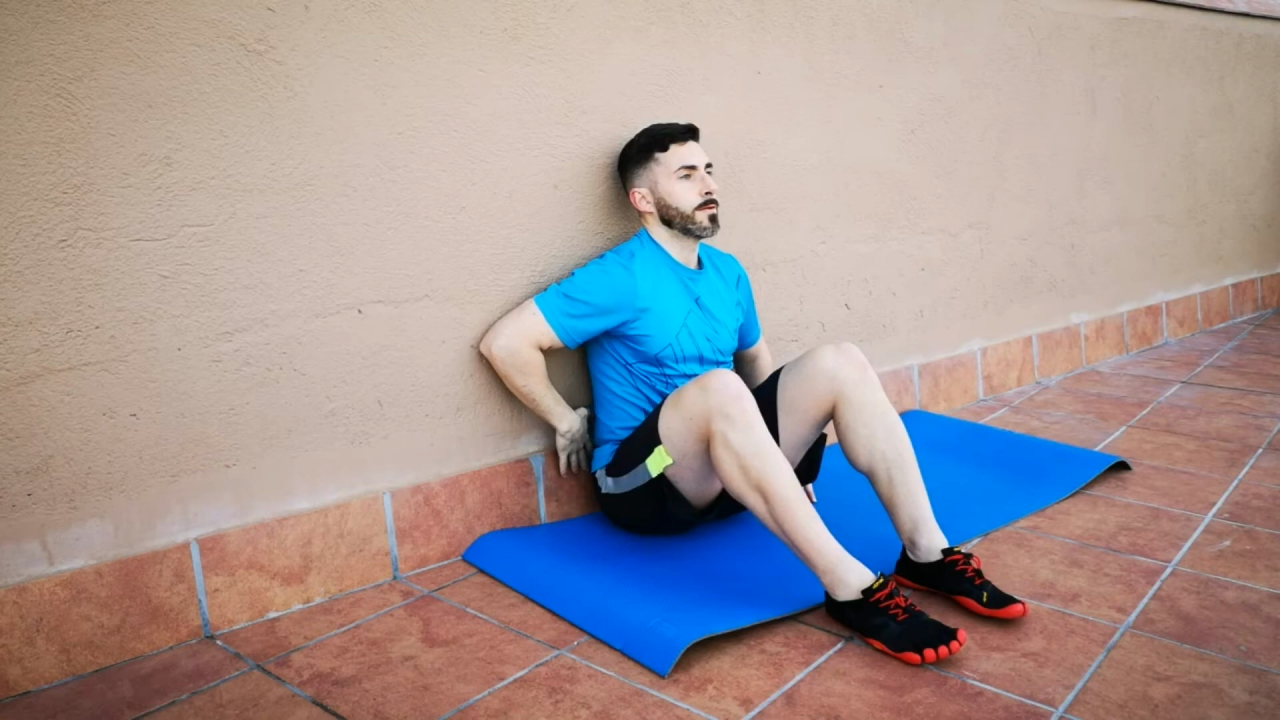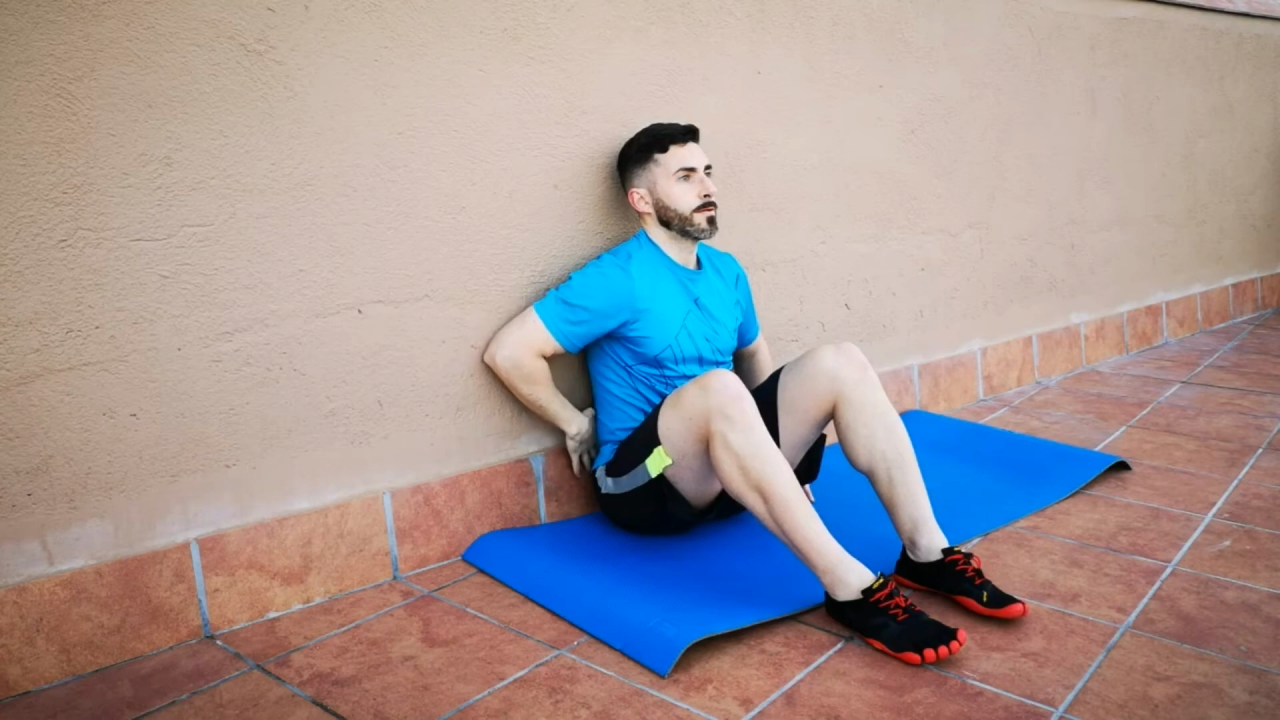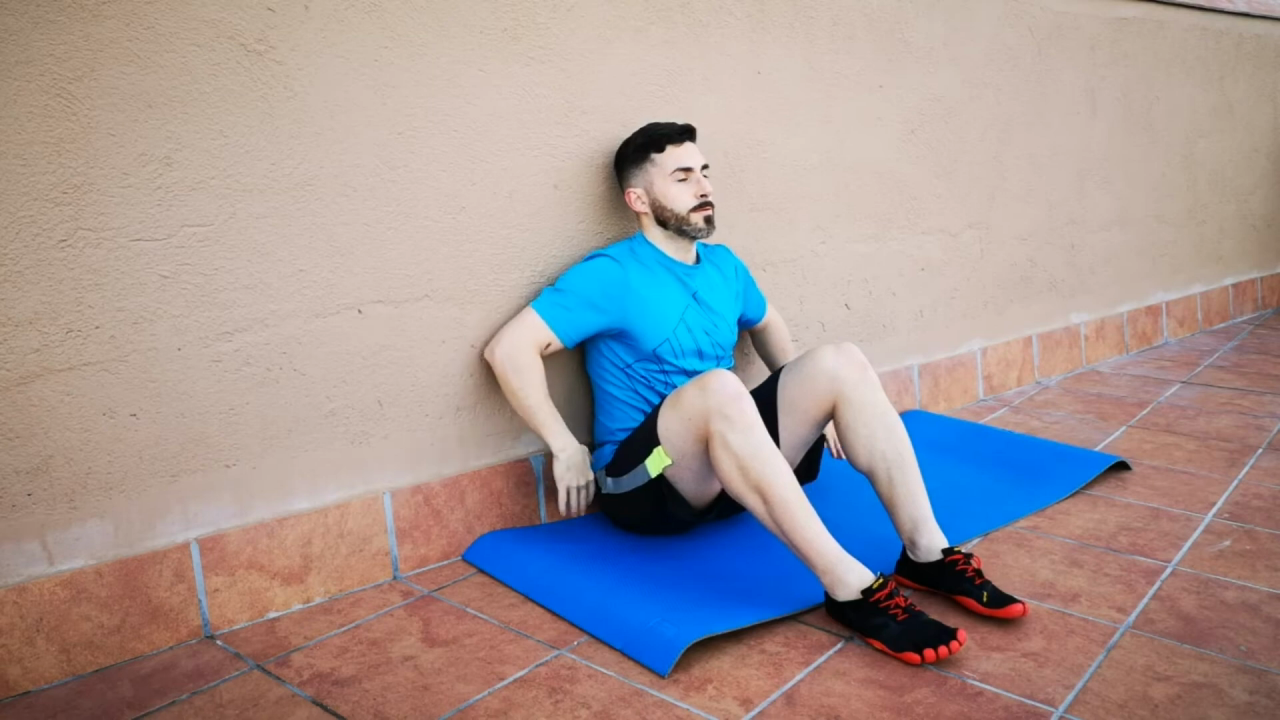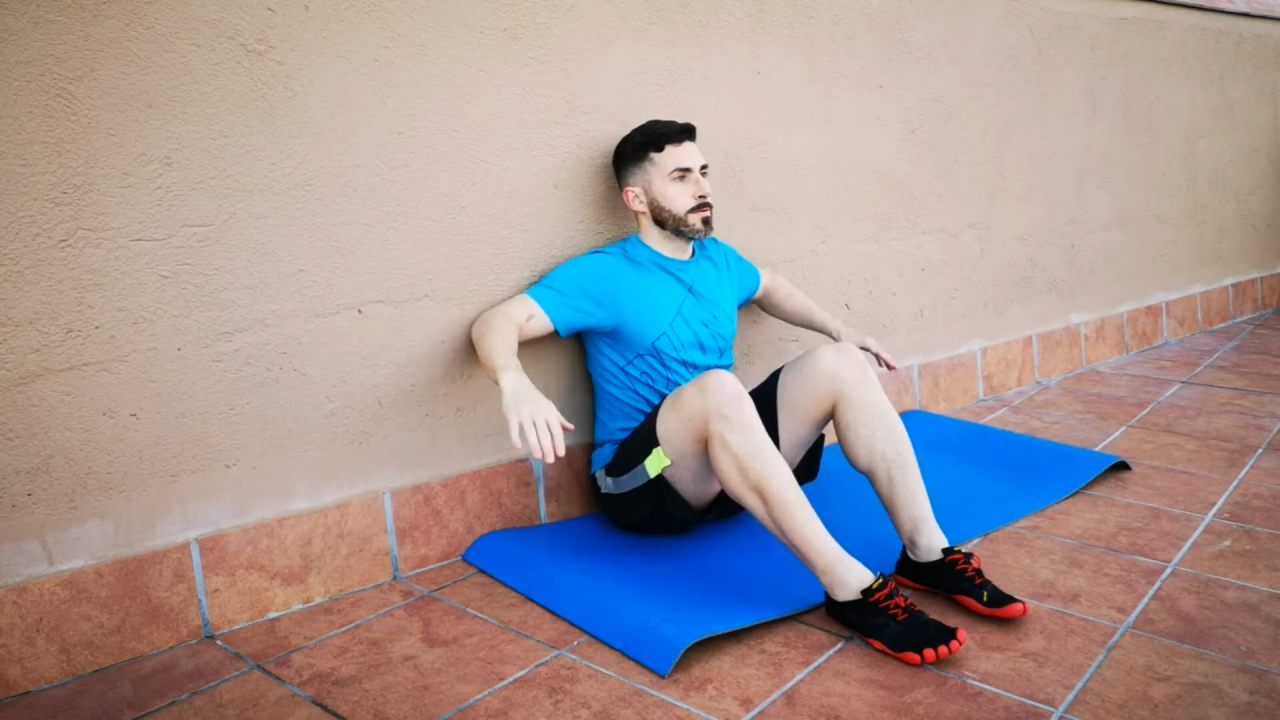
dt=0.3s
person 1, frame 1
left shoulder: (727, 271)
right shoulder: (618, 278)
left elbow: (756, 361)
right elbow: (503, 342)
left wrist: (784, 452)
right wrist: (567, 421)
left hip: (730, 470)
right hip: (642, 483)
left knee: (839, 362)
right knee: (718, 386)
left ankle: (926, 552)
right ankle: (851, 587)
person 1, frame 2
left shoulder: (726, 271)
right shoulder: (616, 279)
left elbow: (753, 356)
right elbow: (507, 352)
left wrist: (787, 444)
right wrist: (576, 423)
left hip: (731, 468)
right hip: (642, 481)
left knee: (839, 363)
right knee: (719, 388)
left ankle: (926, 552)
right ankle: (851, 587)
person 1, frame 3
left shoulder: (723, 265)
right shoulder: (611, 276)
left elbow: (764, 323)
right elbow: (507, 349)
left wrist: (805, 413)
right wrist: (567, 449)
left hip: (731, 466)
right hip: (642, 482)
left knee: (839, 362)
right knee: (718, 387)
left ankle: (926, 552)
right ankle: (850, 587)
person 1, frame 4
left shoulder: (718, 260)
right shoulder: (604, 275)
left elbow: (768, 286)
right elbow: (493, 323)
left wrist: (835, 328)
right wrist: (517, 383)
left hip: (728, 466)
right hip: (641, 482)
left knee: (839, 361)
right knee: (716, 388)
left ankle: (926, 553)
right ankle: (850, 587)
